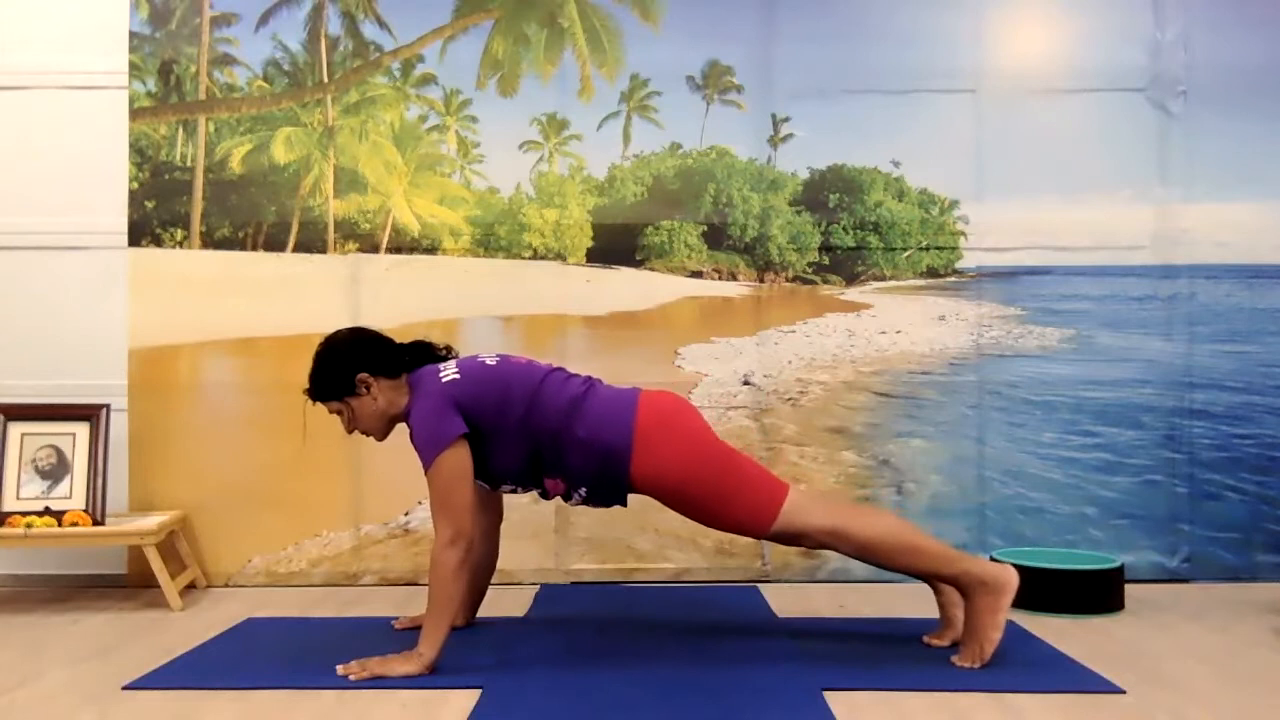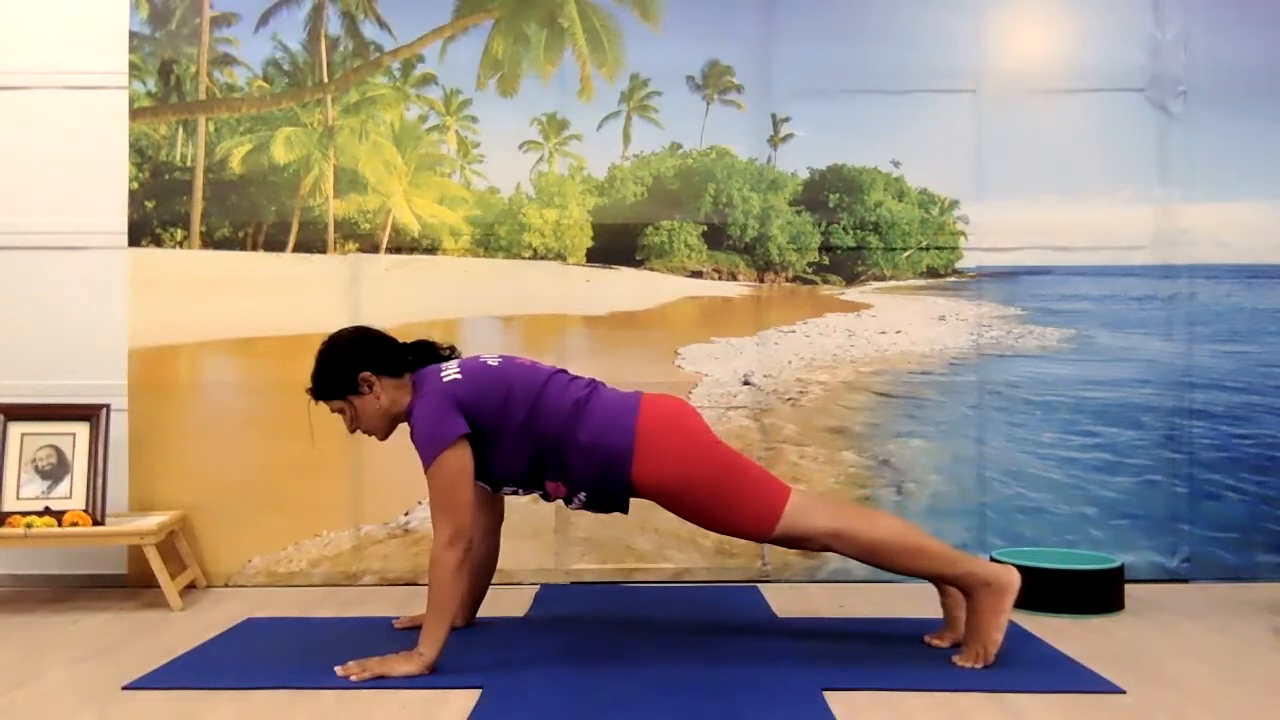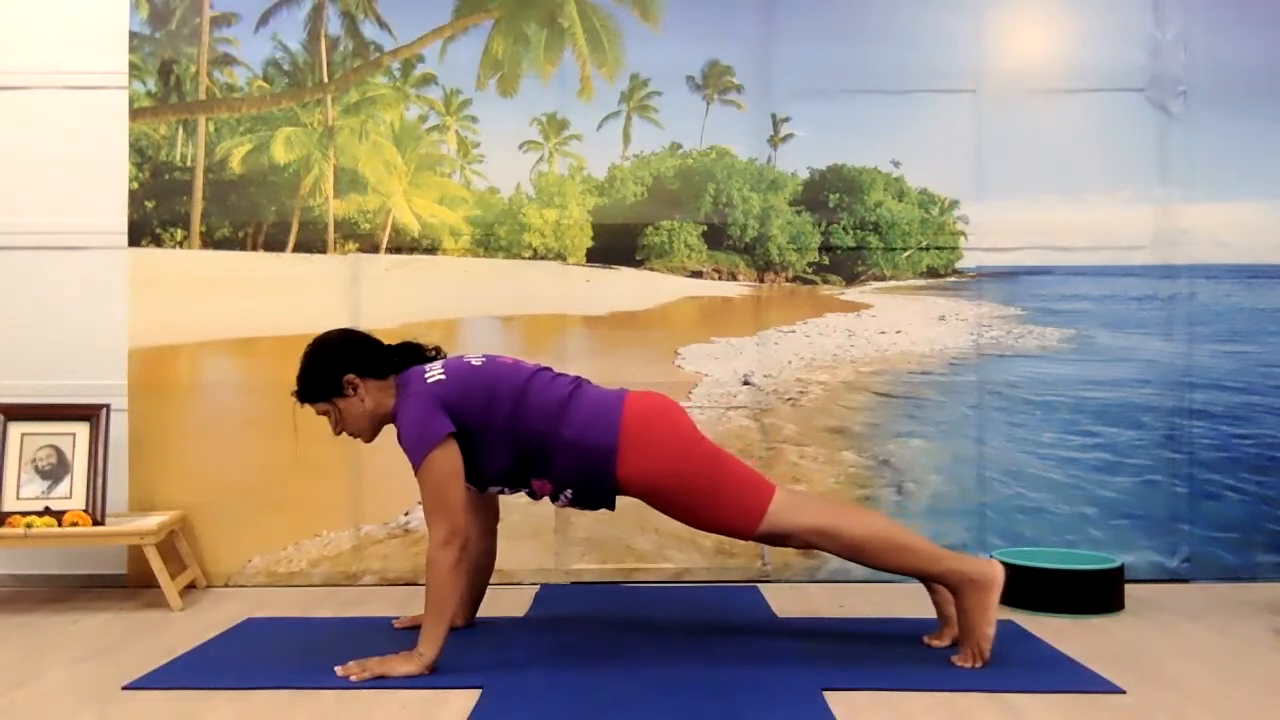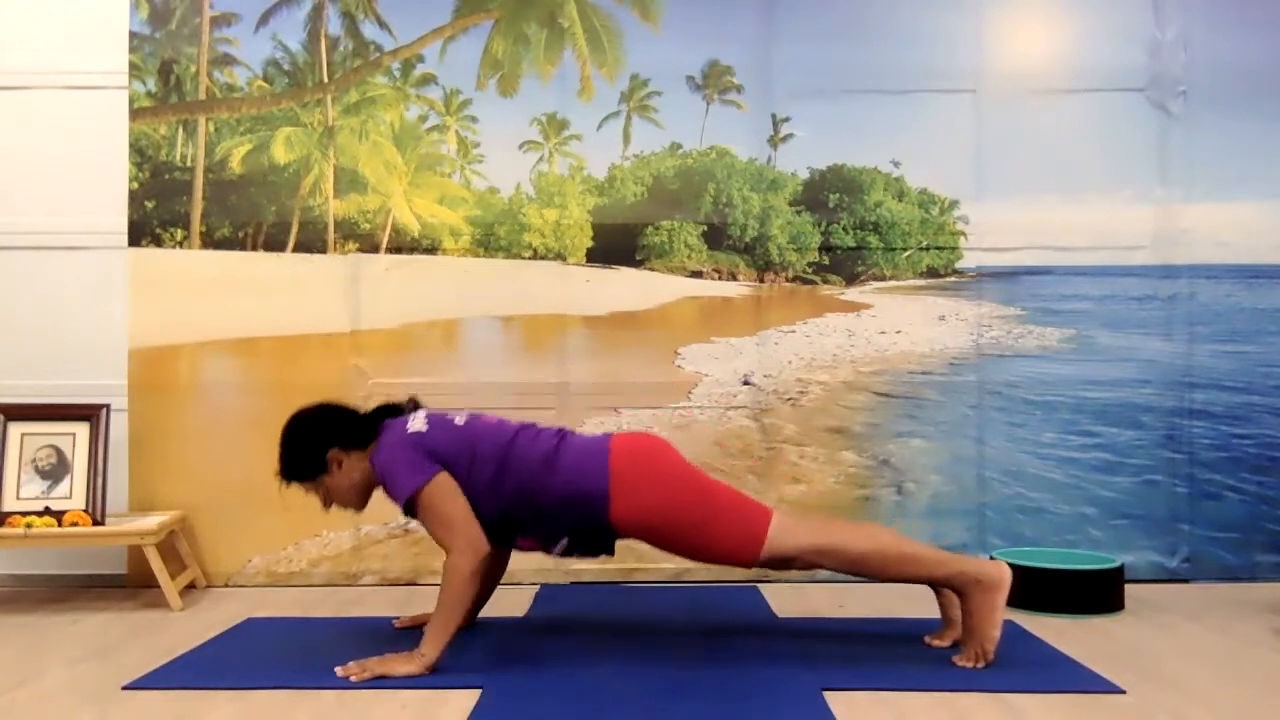
dt=0.5s
person 1, frame 1
left shoulder: (428, 404)
right shoulder: (450, 388)
left elbow: (454, 538)
right elbow: (485, 520)
left wrist: (422, 653)
right wrist: (460, 613)
left hip: (651, 445)
right hip: (648, 428)
left knee: (807, 522)
right knee: (797, 520)
left ankle: (979, 577)
right ankle: (942, 575)
person 1, frame 2
left shoulder: (430, 405)
right shoulder: (453, 388)
left elbow: (453, 538)
right elbow: (486, 520)
left wrist: (422, 652)
right wrist: (460, 614)
left hip: (654, 449)
right hip: (649, 434)
left knee: (811, 524)
right knee: (804, 521)
left ankle: (981, 577)
right ankle: (952, 577)
person 1, frame 3
left shoulder: (416, 404)
right shoulder: (440, 390)
left elbow: (450, 537)
right elbow: (482, 519)
left wrist: (423, 654)
right wrist: (460, 613)
left hip: (637, 445)
right hip: (636, 430)
left knee: (795, 522)
right knee: (787, 521)
left ankle: (965, 575)
right ankle: (941, 575)
person 1, frame 4
left shoulder: (392, 458)
right shoulder: (413, 440)
left elbow: (471, 547)
right elbow: (497, 529)
left wrist: (426, 650)
right wrist: (457, 610)
left hip: (629, 485)
right hip: (624, 471)
left knee: (797, 543)
right knee: (789, 540)
left ankle: (970, 574)
right ankle: (945, 580)
